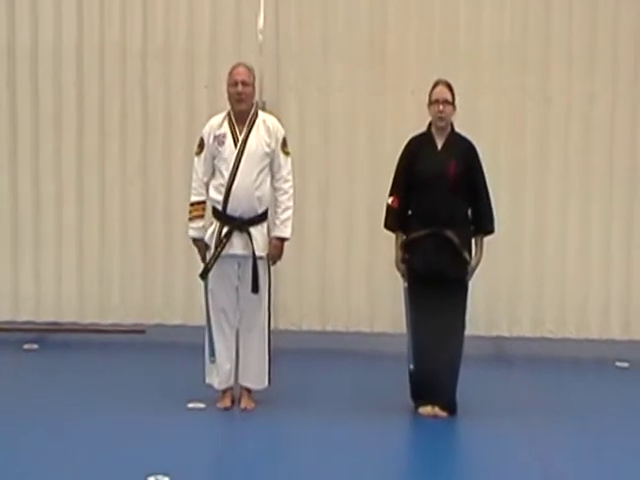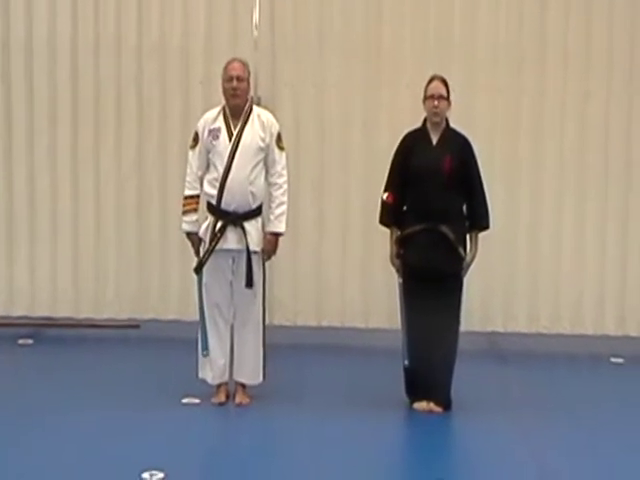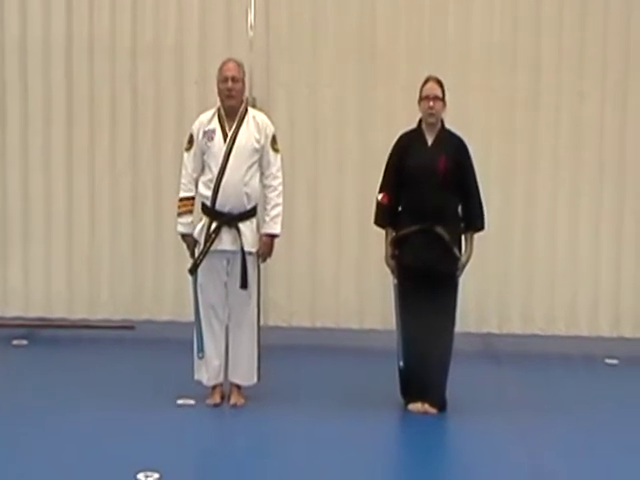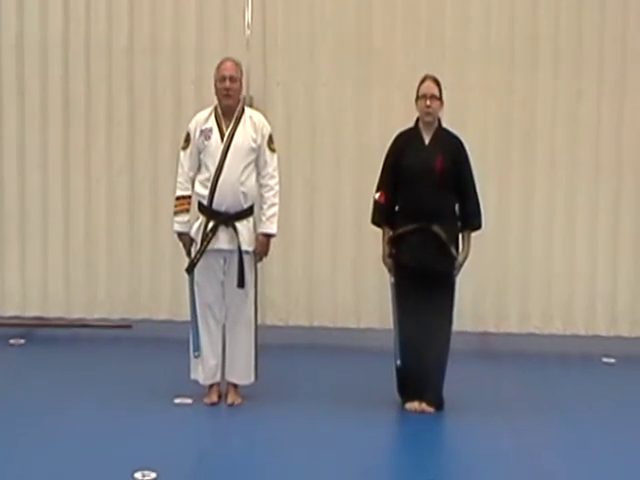
dt=0.3s
person 1, frame 1
left shoulder: (271, 128)
right shoulder: (213, 129)
left elbow: (284, 184)
right elbow: (199, 183)
left wrist: (280, 234)
right wrist: (197, 232)
left hip: (257, 233)
right hip: (221, 232)
left knee: (254, 312)
right knee: (221, 311)
left ankle: (248, 387)
right ankle: (225, 386)
person 1, frame 2
left shoulder: (266, 123)
right shoulder: (207, 123)
left elbow: (278, 179)
right elbow: (193, 177)
left wrist: (275, 229)
right wrist: (191, 225)
left hip: (251, 228)
right hip: (216, 227)
left knee: (249, 307)
right knee: (216, 306)
left ankle: (242, 382)
right ankle: (220, 381)
person 1, frame 3
left shoulder: (261, 124)
right shoulder: (202, 125)
left elbow: (273, 181)
right elbow: (188, 179)
left wrist: (270, 230)
right wrist: (186, 227)
left hip: (246, 229)
right hip: (210, 228)
left knee: (243, 309)
right knee: (211, 307)
left ankle: (237, 383)
right ankle: (214, 382)
person 1, frame 4
left shoulder: (258, 124)
right shoulder: (199, 124)
left elbow: (269, 180)
right elbow: (184, 178)
left wrist: (266, 230)
right wrist: (182, 226)
left hip: (242, 229)
right hip: (207, 227)
left knee: (240, 308)
right knee: (208, 306)
left ankle: (235, 383)
right ankle: (211, 381)
person 2, frame 1
left shoulder: (465, 149)
right shoulder: (415, 147)
left elbow: (479, 199)
right elbow: (399, 197)
left wrist: (478, 246)
right wrist: (399, 244)
left hip: (455, 244)
right hip: (420, 243)
left knee: (450, 322)
right knee: (422, 321)
left ankle: (444, 397)
right ankle: (425, 395)
person 2, frame 2
left shoulder: (461, 145)
right shoulder: (410, 143)
left elbow: (474, 194)
right elbow: (394, 192)
left wrist: (473, 242)
right wrist: (394, 240)
left hip: (450, 240)
right hip: (415, 239)
left knee: (445, 318)
right knee: (417, 316)
left ankle: (439, 393)
right ankle: (419, 390)
person 2, frame 3
left shoulder: (456, 146)
right shoulder: (405, 144)
left elbow: (469, 196)
right elbow: (389, 193)
left wrist: (468, 242)
right wrist: (389, 240)
left hip: (445, 241)
right hip: (410, 240)
left knee: (440, 319)
right knee: (411, 317)
left ankle: (434, 394)
right ankle: (414, 392)
person 2, frame 4
left shoulder: (453, 145)
right shoulder: (402, 143)
left elbow: (466, 195)
right elbow: (386, 192)
left wrist: (465, 241)
right wrist: (386, 239)
left hip: (442, 240)
right hip: (407, 239)
left knee: (437, 318)
right knee: (408, 317)
left ankle: (431, 393)
right ankle: (411, 391)
